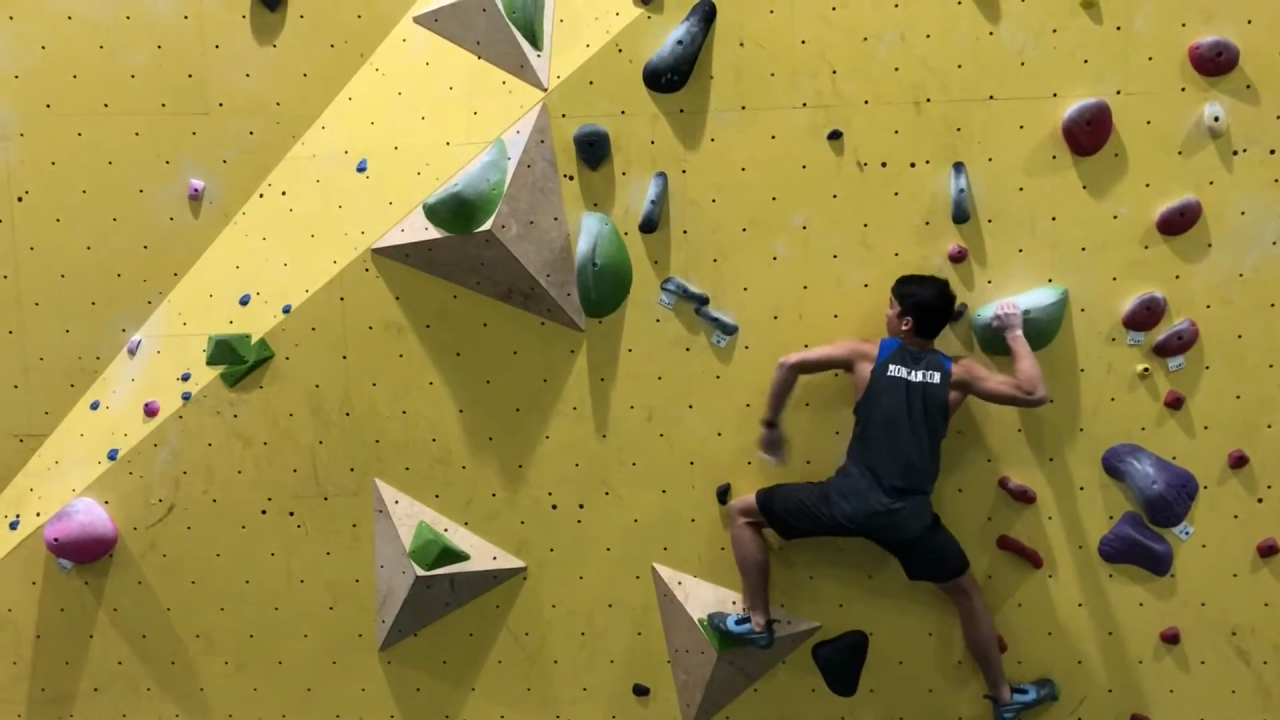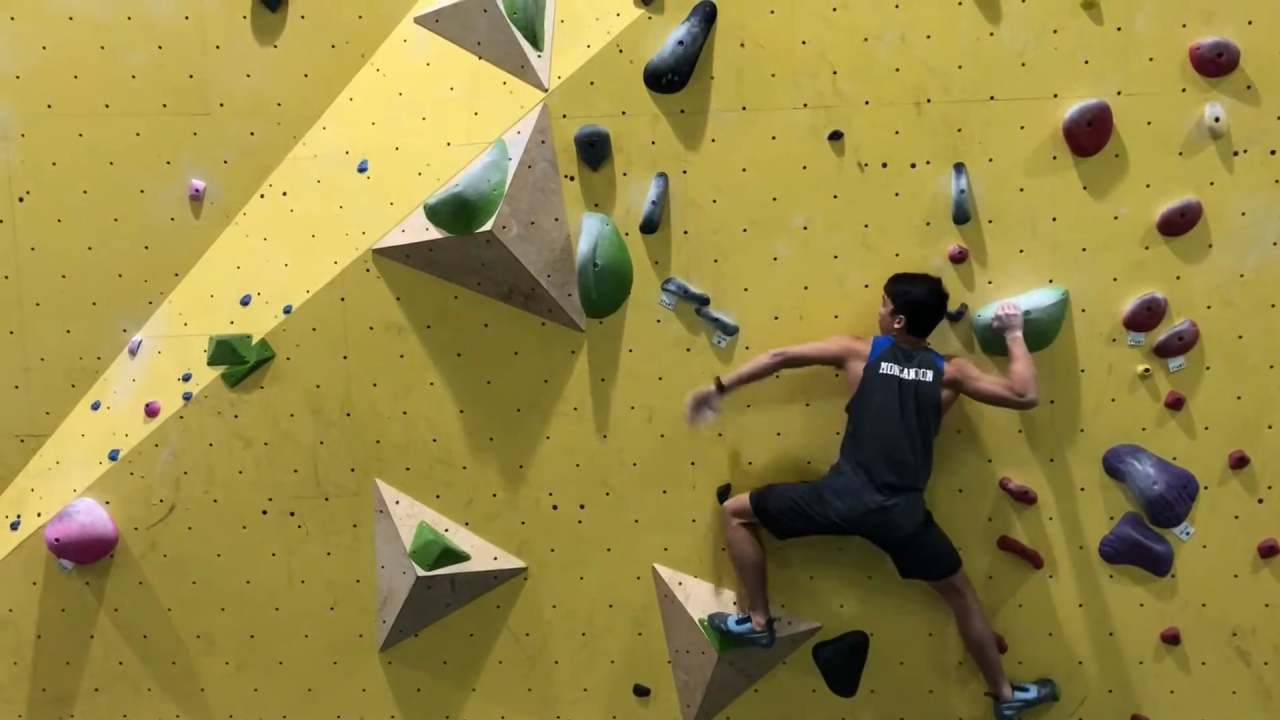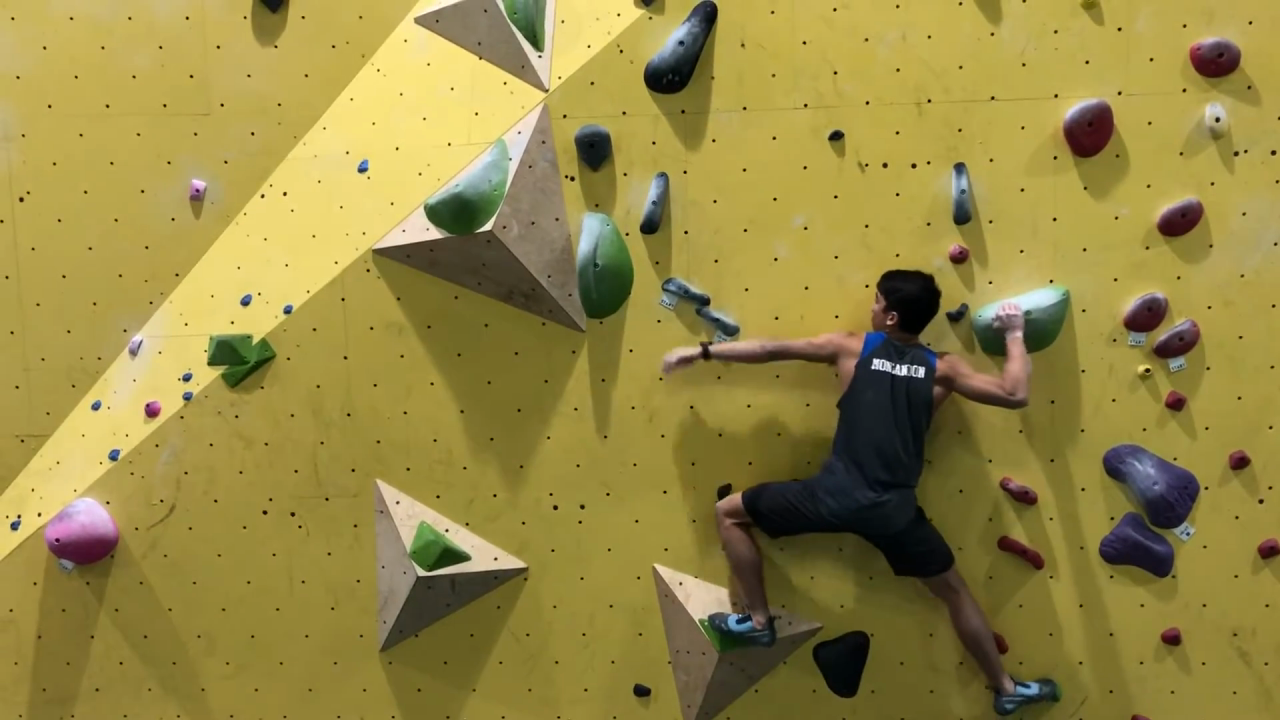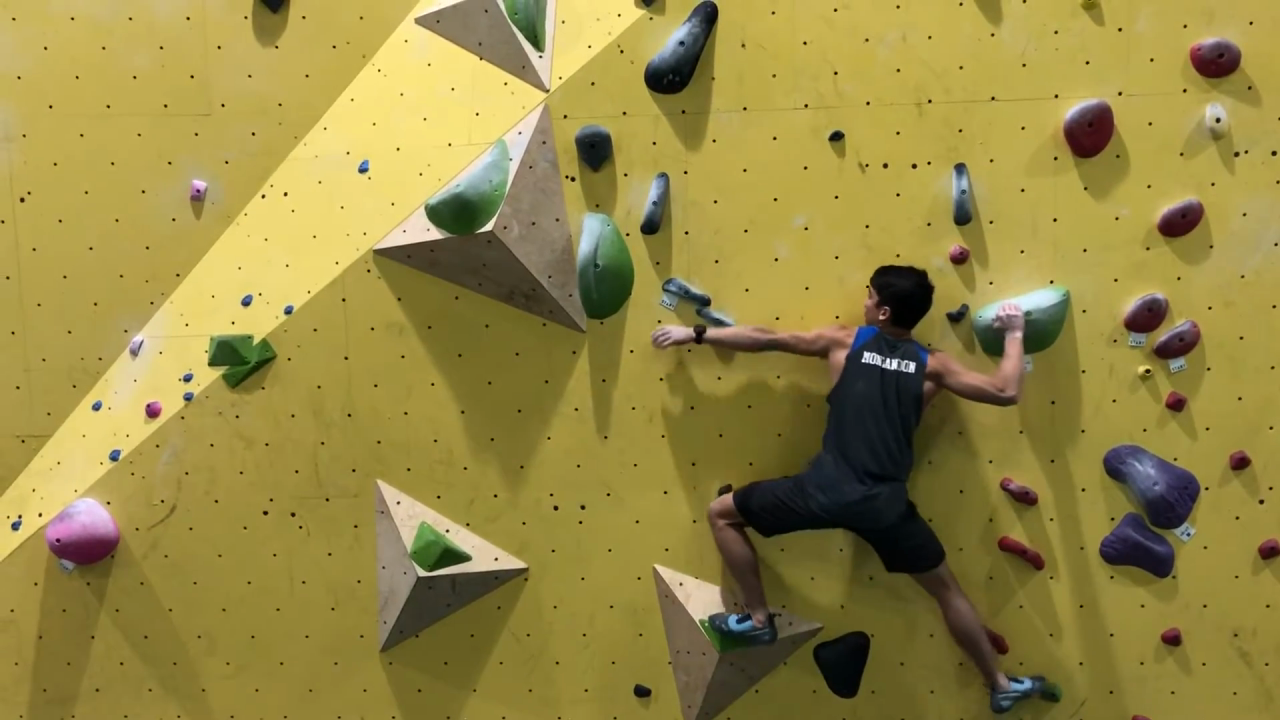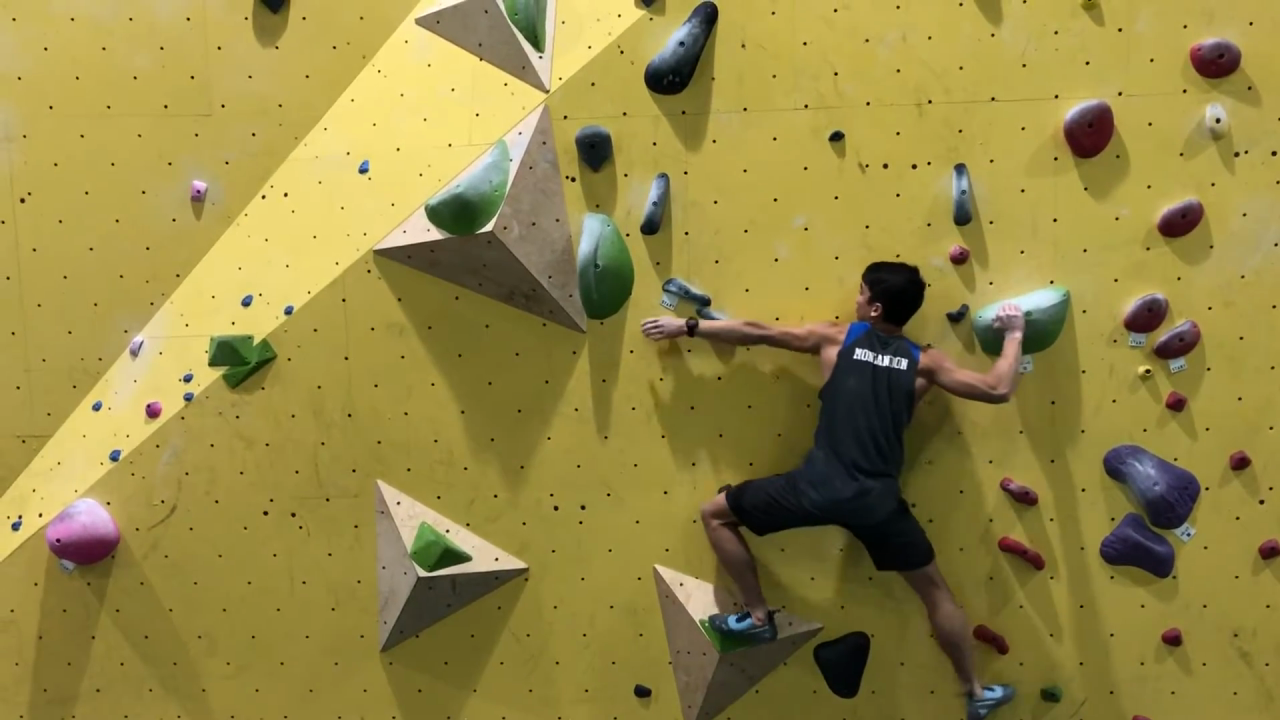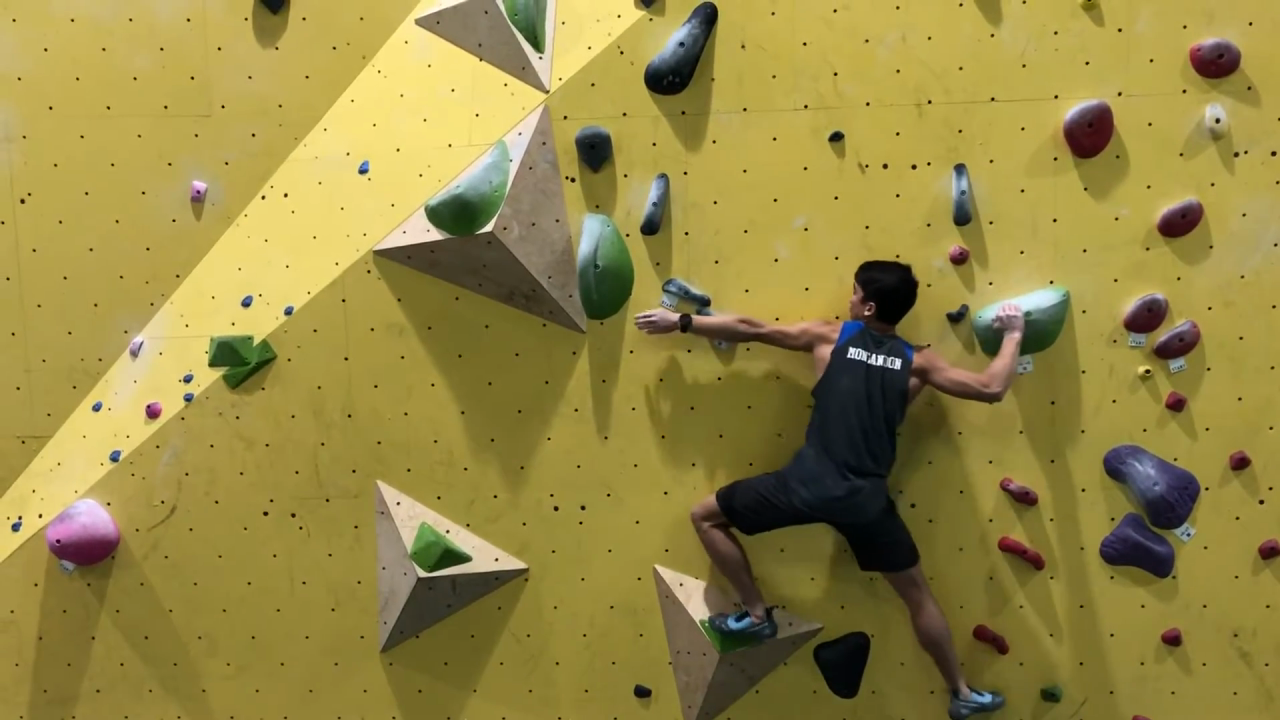
dt=0.1s
person 1, frame 1
left shoulder: (866, 354)
right shoulder: (958, 373)
left elbow: (790, 363)
right elbow: (1034, 393)
left wrist: (770, 425)
right wrist: (1015, 334)
left hip: (849, 498)
right hip: (908, 514)
left knee: (742, 512)
right knee: (968, 596)
left ankle: (756, 621)
person 1, frame 2
left shoulder: (859, 351)
right shoulder: (950, 372)
left elbow: (782, 357)
right elbow: (1024, 395)
left wrist: (720, 386)
right wrist: (1013, 334)
left hip: (843, 497)
right hip: (902, 512)
left knee: (736, 513)
right knee: (962, 596)
left ankle: (756, 620)
person 1, frame 3
left shoulder: (851, 347)
right shoulder: (942, 369)
left elbow: (770, 349)
right elbow: (1015, 394)
left wrist: (701, 351)
right wrist: (1014, 334)
left hip: (835, 494)
right hip: (894, 509)
left knee: (729, 513)
right knee: (956, 592)
left ankle: (757, 620)
person 1, frame 4
left shoulder: (844, 342)
right shoulder: (932, 365)
left elbow: (764, 339)
right elbow: (1005, 392)
left wrist: (694, 334)
right wrist: (1013, 334)
left hip: (826, 489)
right hip: (884, 503)
left knee: (722, 514)
right knee: (948, 591)
left ankle: (755, 618)
right ankle: (1000, 685)
person 1, frame 5
left shoulder: (835, 338)
right shoulder: (925, 362)
left elbow: (756, 332)
right elbow: (998, 390)
left wrist: (686, 326)
right wrist: (1014, 333)
left hip: (819, 485)
right hip: (877, 500)
left knee: (715, 514)
right knee: (935, 590)
left ankle: (757, 616)
person 1, frame 6
left shoulder: (828, 336)
right shoulder: (917, 362)
left elbow: (749, 329)
right elbow: (990, 389)
left wrist: (680, 322)
right wrist: (1012, 336)
left hip: (807, 484)
right hip: (865, 499)
left knee: (705, 516)
right knee: (919, 595)
left ankle: (756, 614)
